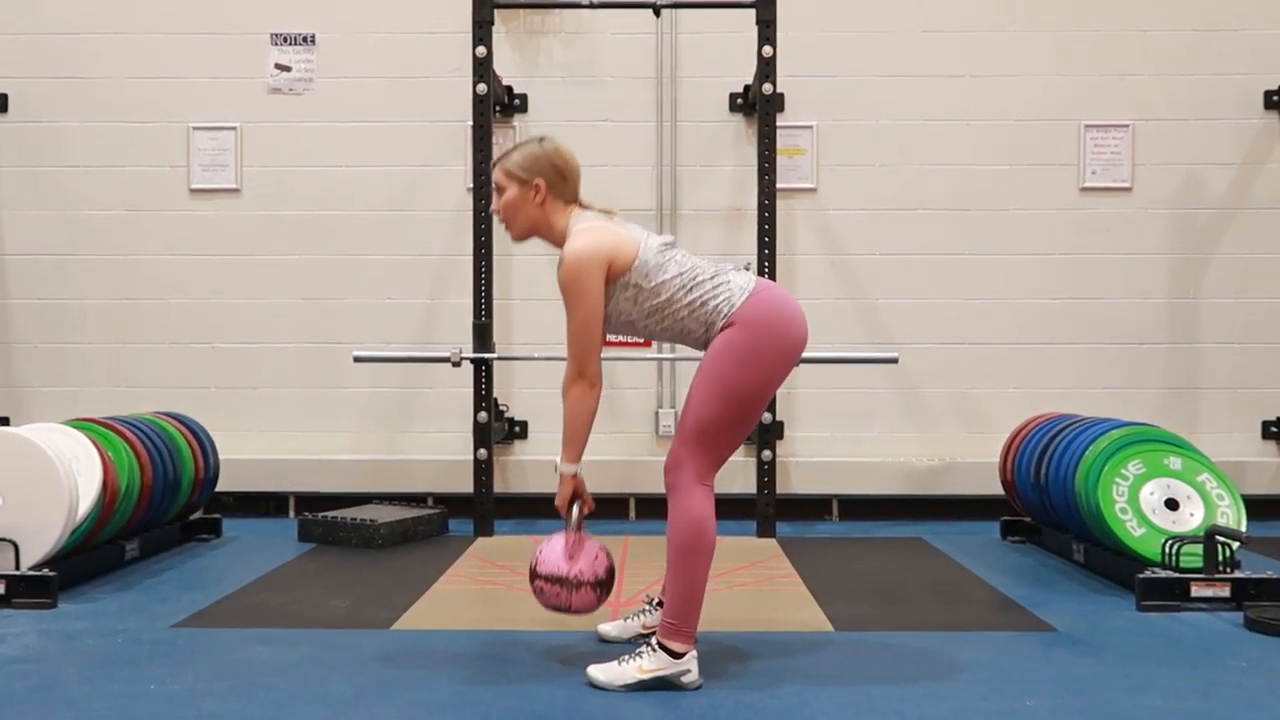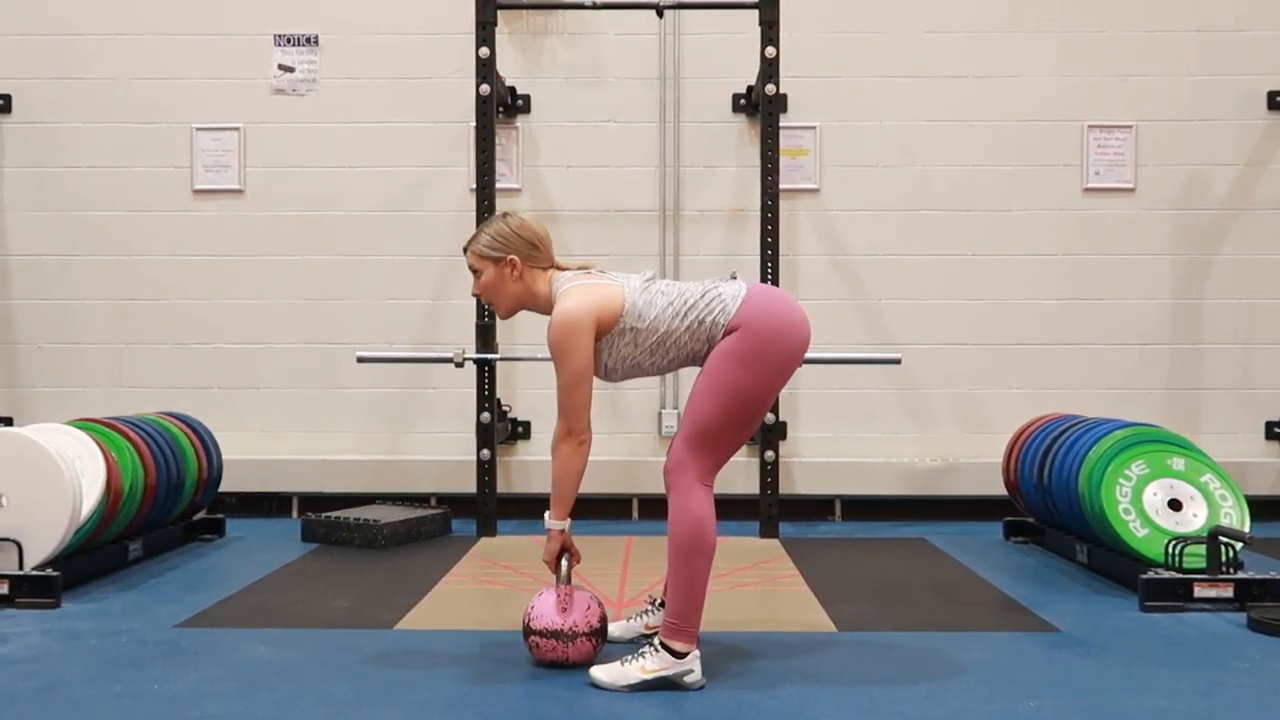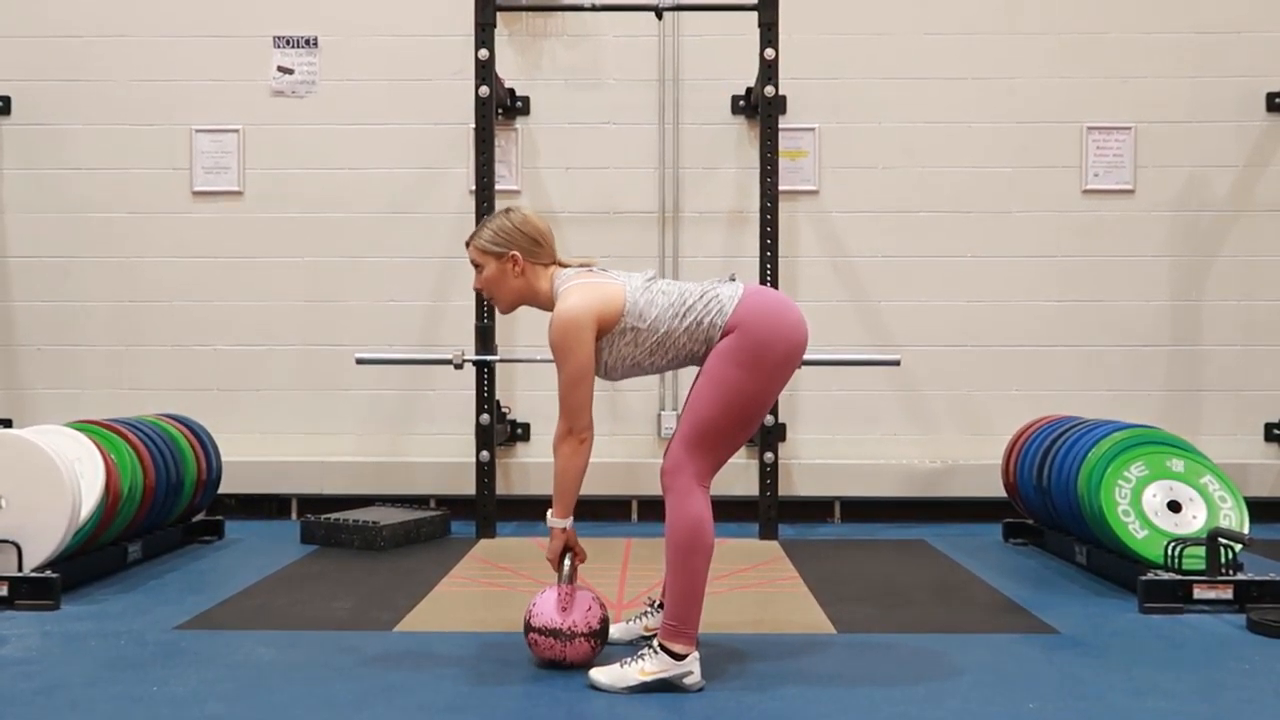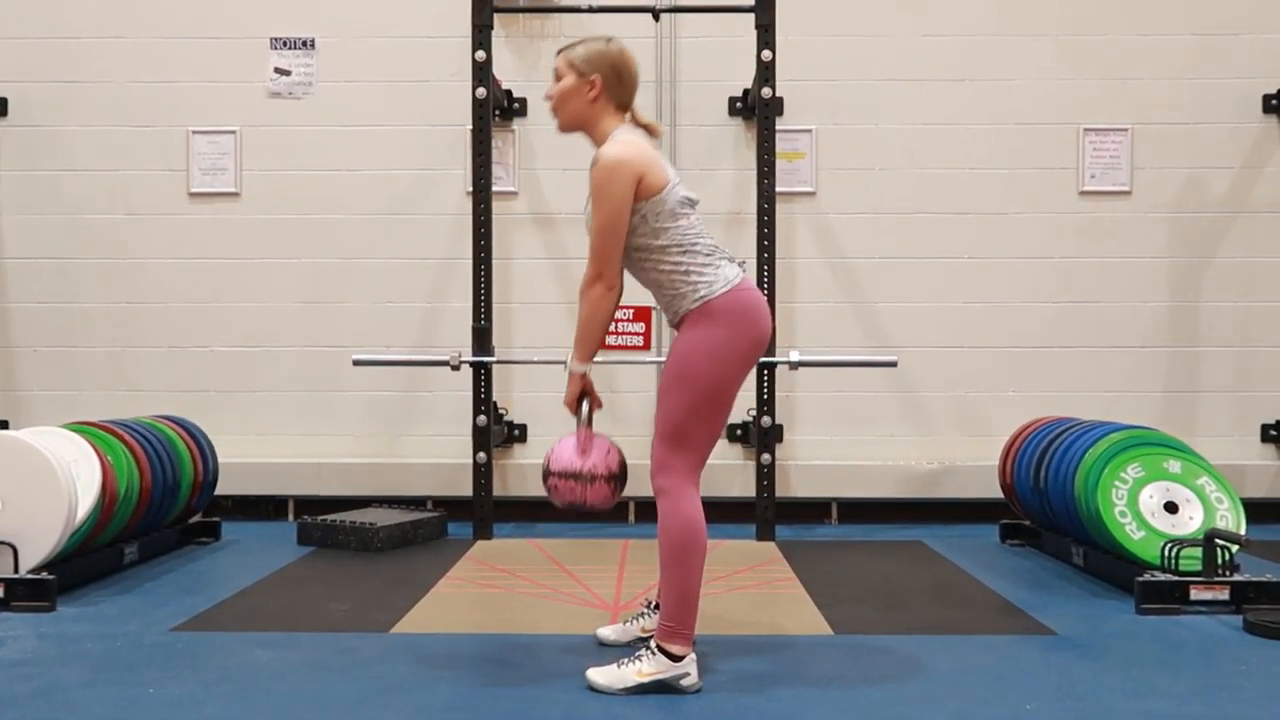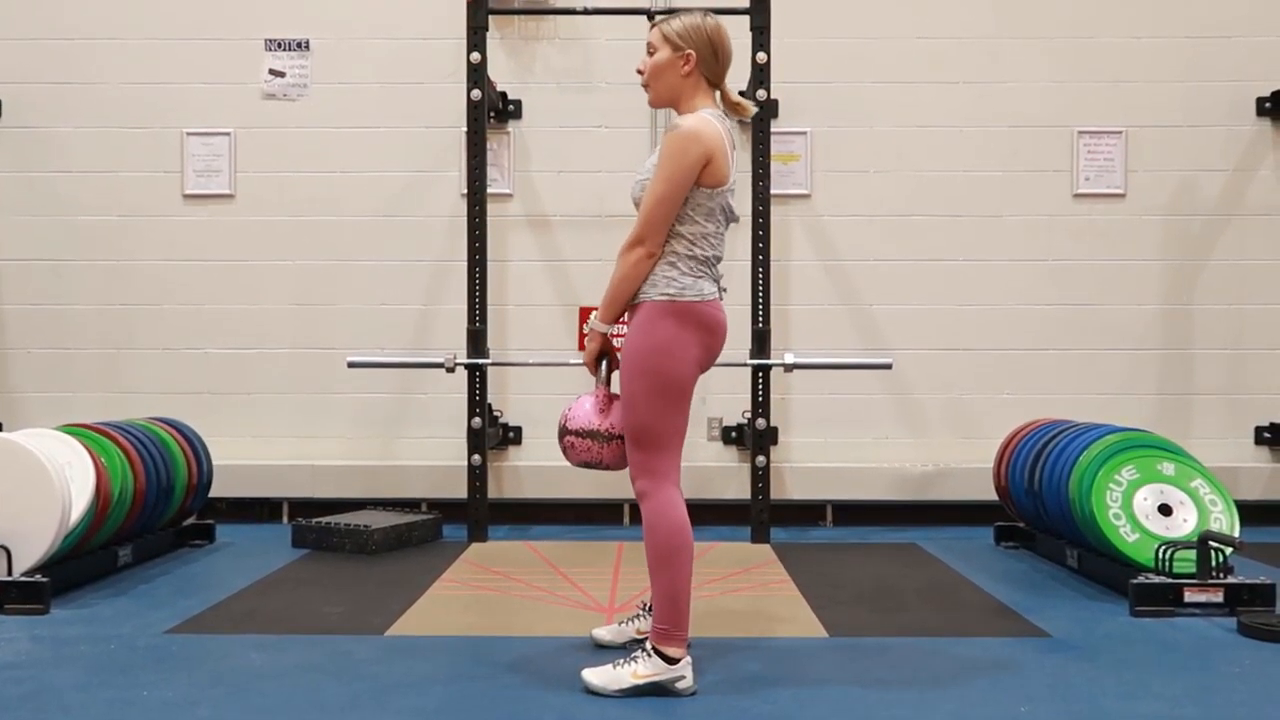
dt=0.4s
person 1, frame 1
left shoulder: (581, 251)
right shoulder: (591, 233)
left elbow: (585, 379)
right elbow: (581, 372)
left wrist: (569, 470)
right wrist: (573, 466)
left hip: (758, 326)
right hip: (762, 319)
left knee: (688, 476)
right knee: (687, 471)
left ankle: (675, 651)
right ankle: (671, 608)
person 1, frame 2
left shoulder: (570, 313)
right shoulder: (574, 291)
left elbow: (575, 437)
right elbow: (568, 430)
left wrist: (557, 523)
right wrist: (559, 519)
left hip: (760, 330)
right hip: (763, 321)
left knee: (687, 474)
right knee: (688, 471)
left ankle: (677, 652)
right ankle: (673, 606)
person 1, frame 3
left shoulder: (571, 311)
right shoulder: (576, 289)
left elbow: (577, 434)
right elbow: (570, 428)
left wrist: (560, 522)
right wrist: (563, 517)
left hip: (758, 332)
right hip: (762, 324)
left knee: (683, 476)
right knee: (685, 472)
left ankle: (676, 652)
right ankle: (671, 609)
person 1, frame 4
left shoulder: (616, 157)
right shoulder: (625, 149)
left elbow: (601, 282)
right elbow: (607, 278)
left wrist: (578, 366)
right wrist: (585, 364)
left hip: (719, 320)
right hip: (724, 313)
left knee: (672, 479)
right knee: (675, 473)
left ankle: (673, 654)
right ankle: (667, 611)
person 1, frame 5
left shoulder: (691, 129)
right shoulder: (707, 129)
left elbow: (644, 245)
left wrist: (602, 324)
right wrist: (618, 320)
left hip: (670, 318)
right hip: (687, 314)
left knee: (655, 482)
right knee: (657, 476)
left ankle: (669, 656)
right ankle: (664, 613)
